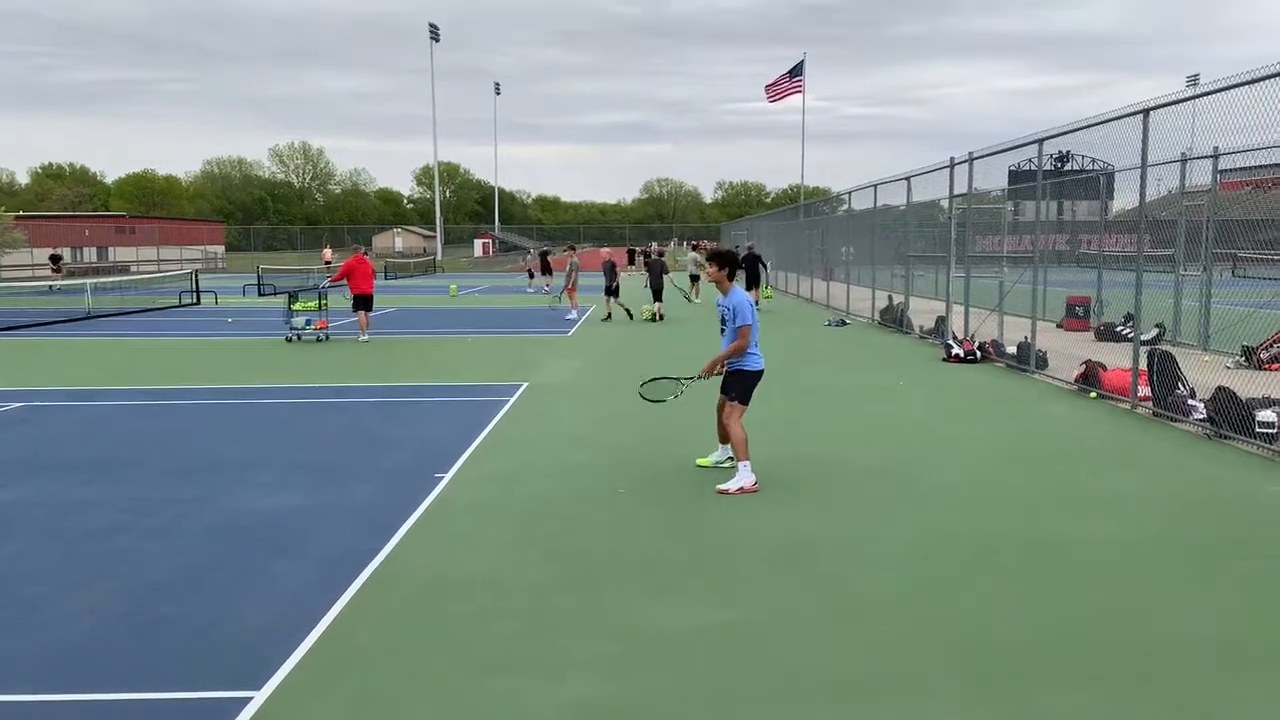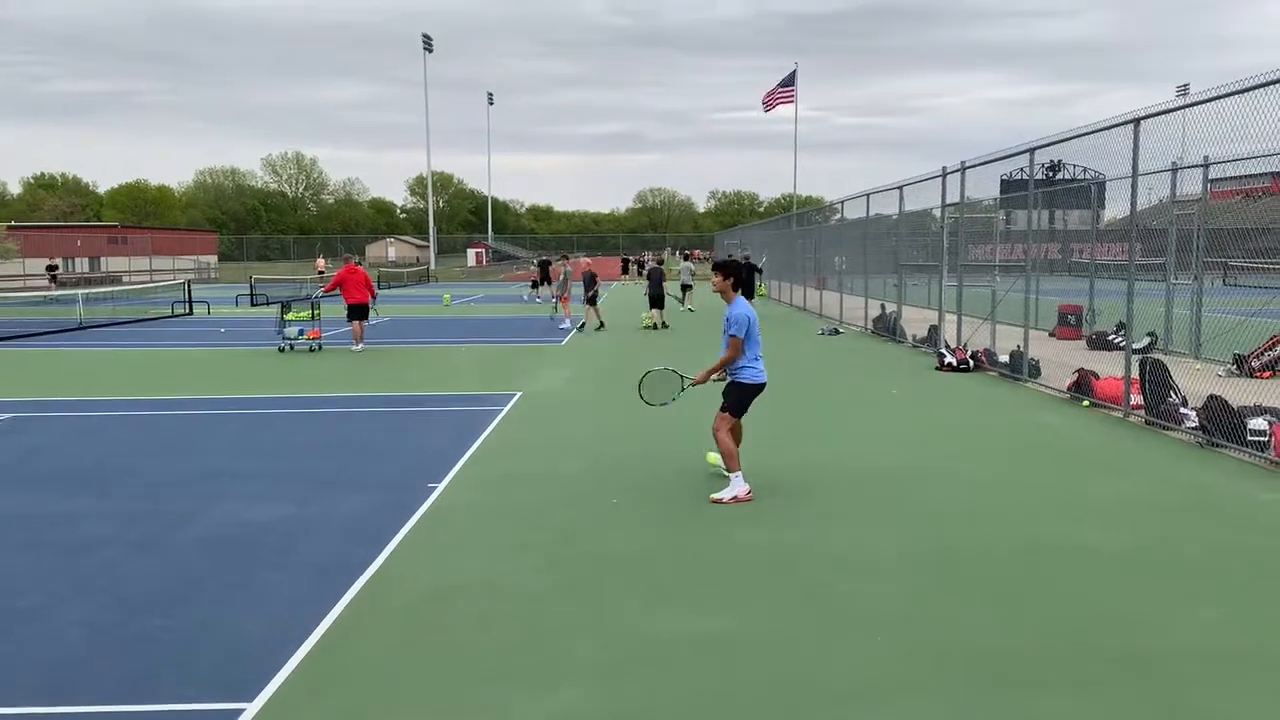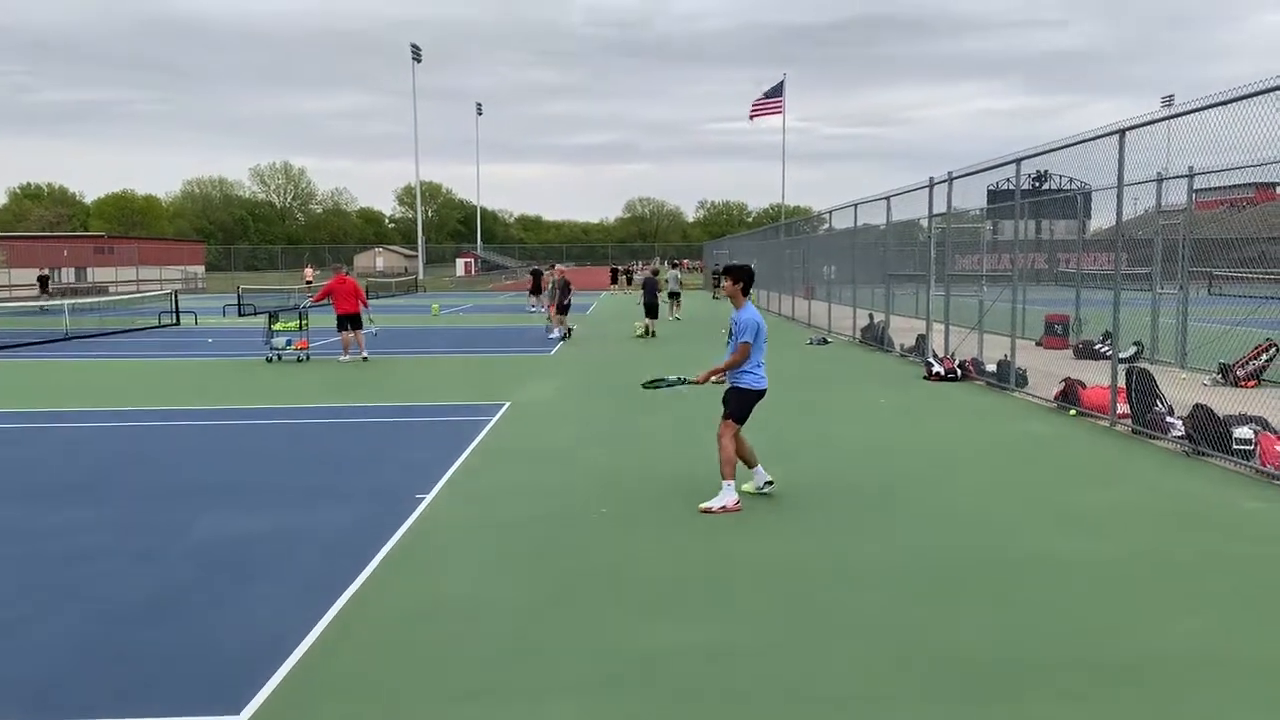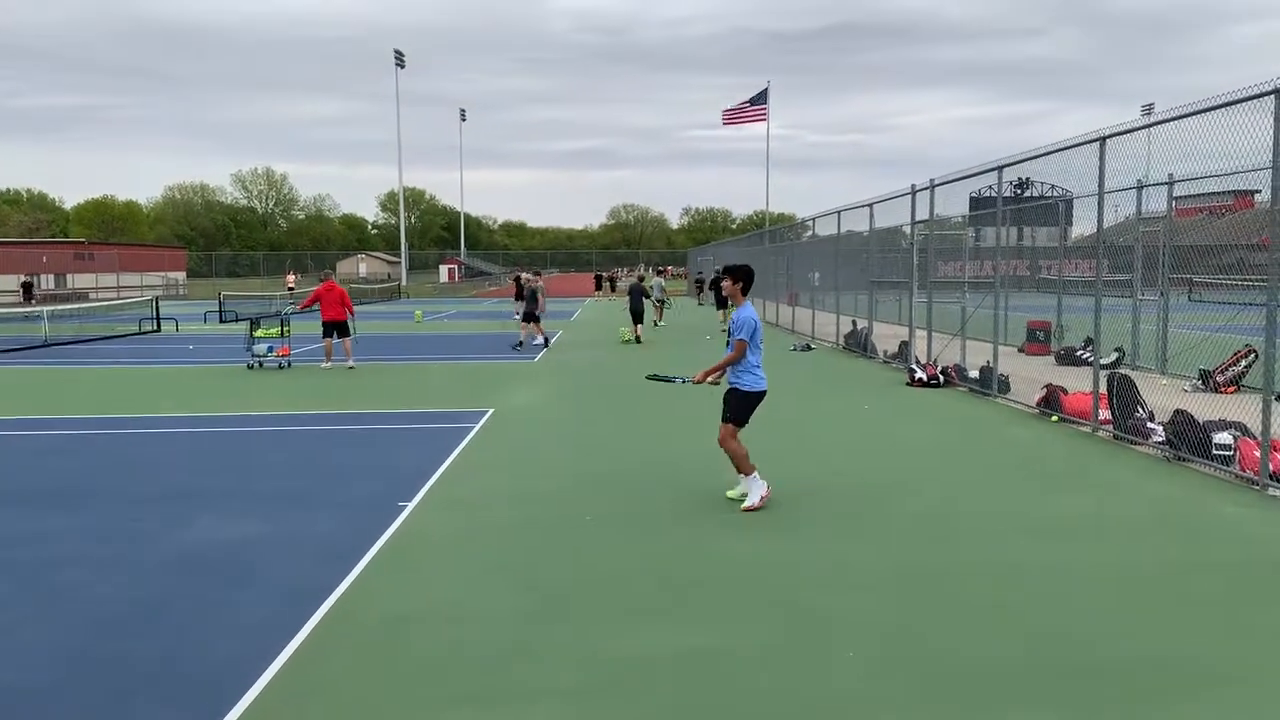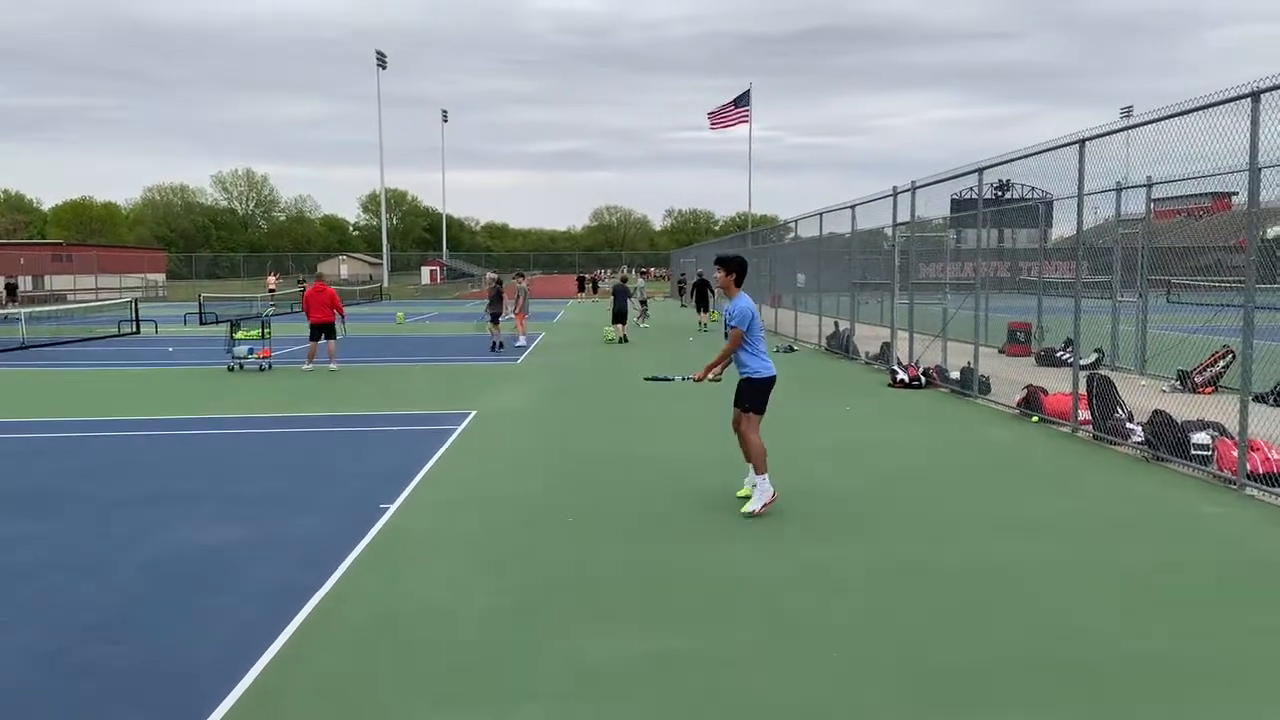
dt=0.3s
person 1, frame 1
left shoulder: (740, 301)
right shoulder: (722, 299)
left elbow: (743, 342)
left wrist: (714, 362)
right wrist: (721, 361)
left hip: (747, 366)
right hip: (734, 365)
left knee: (731, 417)
right knee: (722, 408)
left ankle: (746, 476)
right ankle: (724, 454)
person 1, frame 2
left shoulder: (739, 312)
right shoulder: (733, 307)
left elbow: (733, 353)
left wrist: (707, 373)
right wrist: (723, 371)
left hip: (747, 378)
right hip: (743, 376)
left knee: (720, 427)
right knee: (731, 420)
left ankle: (739, 486)
right ankle: (728, 460)
person 1, frame 3
left shoulder: (748, 318)
right shoulder: (739, 313)
left elbow: (740, 357)
left wrist: (709, 374)
right wrist: (722, 373)
left hip: (747, 385)
right hip: (743, 383)
left knee: (724, 434)
right knee: (731, 434)
left ankle: (729, 495)
right ankle: (761, 478)
person 1, frame 4
left shoulder: (746, 316)
right shoulder: (738, 313)
left elbow: (737, 355)
left wrist: (707, 373)
right wrist: (720, 373)
left hip: (748, 387)
right hip: (740, 385)
left knee: (726, 437)
right knee: (730, 436)
left ankle: (758, 486)
right ankle: (747, 485)
person 1, frame 5
left shoulder: (742, 306)
right shoulder: (731, 305)
left elbow: (732, 345)
left wrist: (707, 369)
right wrist: (720, 368)
left hip: (758, 375)
right hip: (748, 374)
left knee: (749, 429)
right knee: (738, 425)
left ankle: (764, 488)
right ankle: (755, 478)
